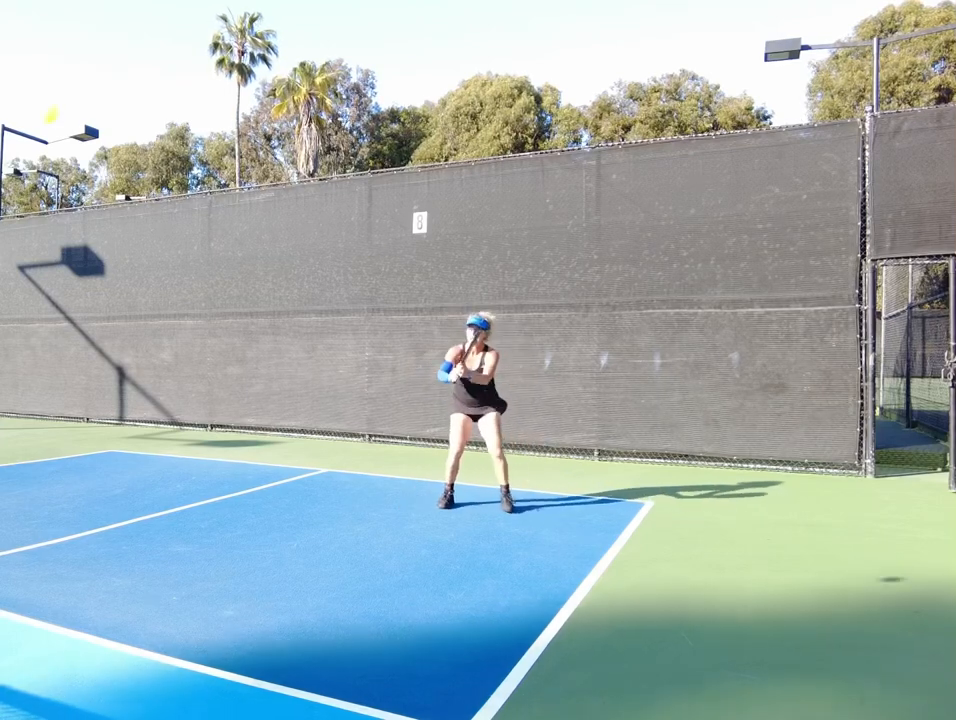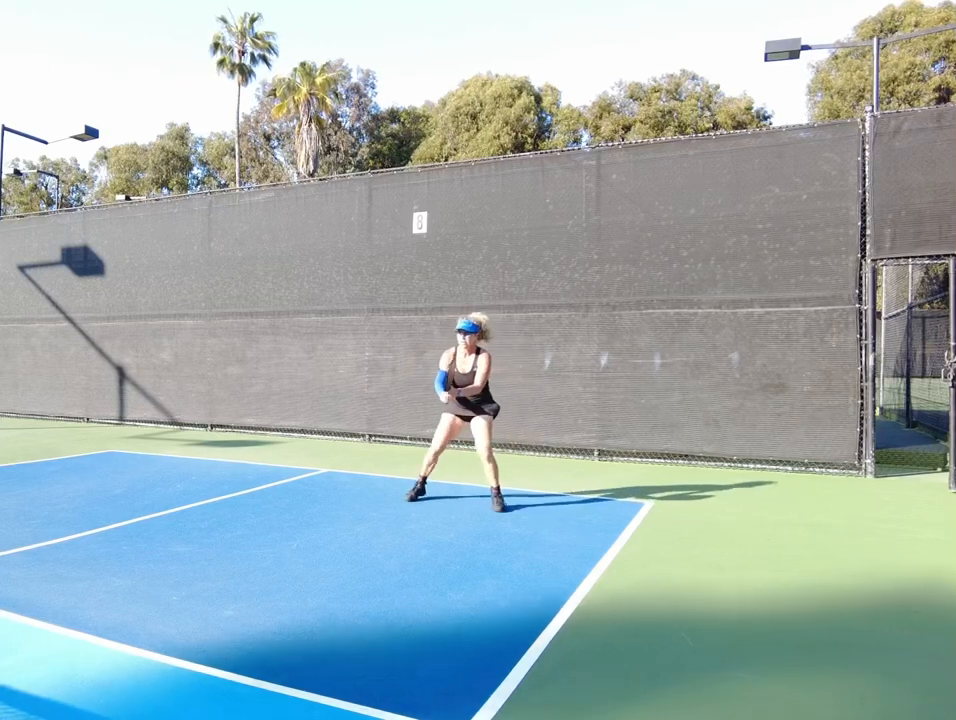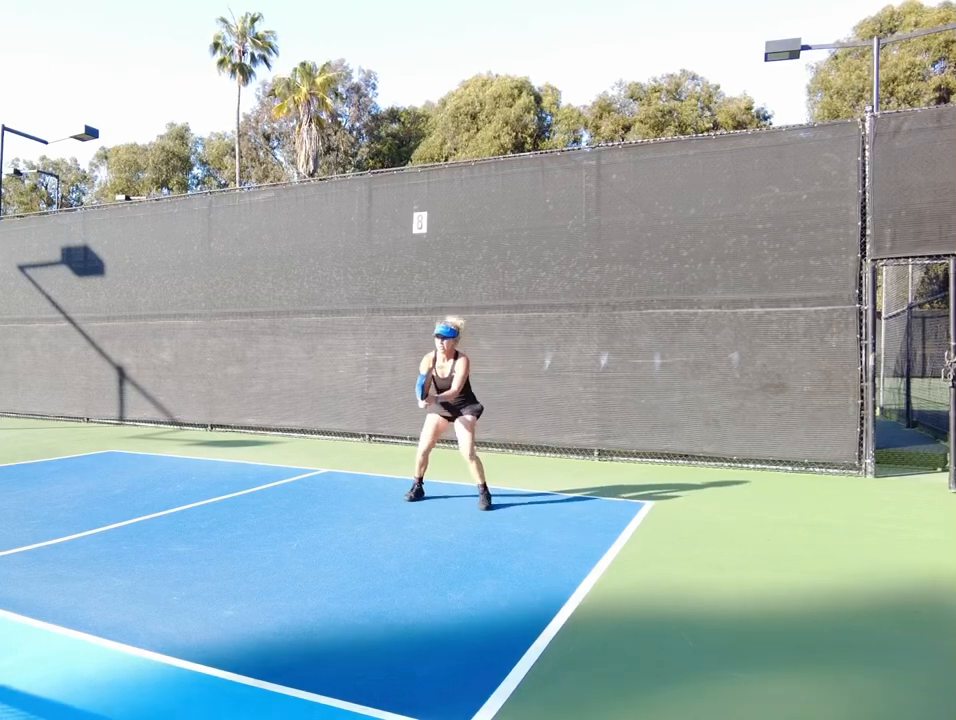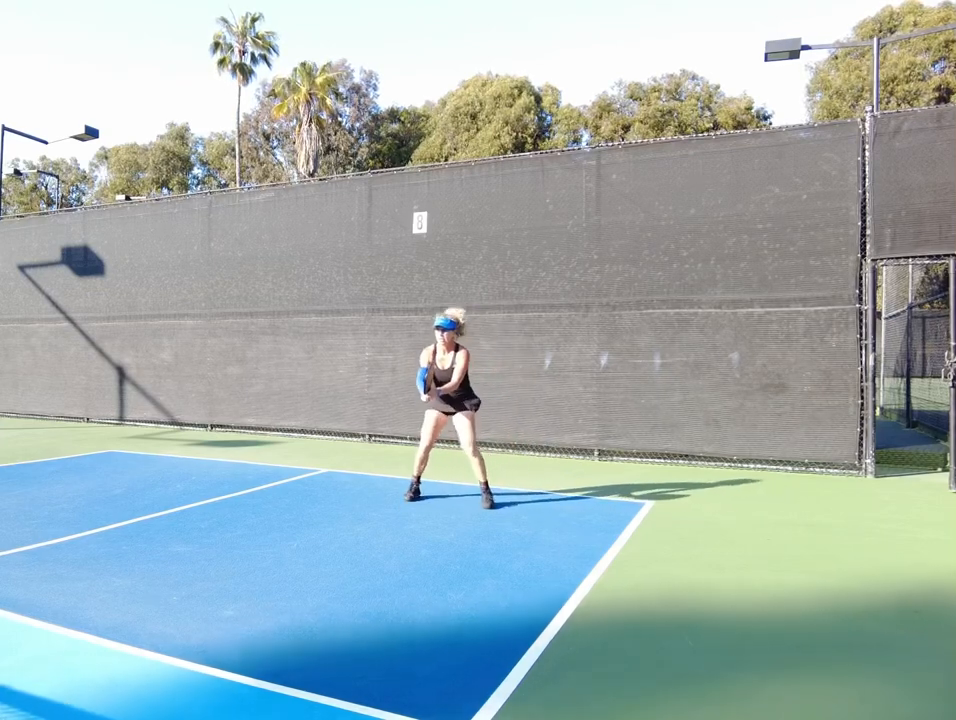
dt=0.4s
person 1, frame 1
left shoulder: (491, 354)
right shoulder: (455, 351)
left elbow: (486, 378)
right elbow: (441, 375)
left wrist: (467, 374)
right wrist: (451, 376)
left hip: (488, 406)
right hip: (462, 407)
left knee: (496, 450)
right knee: (455, 450)
left ankle: (505, 494)
right ankle: (448, 493)
person 1, frame 2
left shoulder: (484, 357)
right shoulder: (448, 355)
left elbow: (478, 387)
right elbow: (438, 382)
left wrist: (457, 392)
right wrist: (442, 394)
left hip: (480, 407)
right hip: (455, 407)
left knee: (485, 452)
right knee: (435, 448)
left ankle: (496, 494)
right ankle: (420, 485)
person 1, frame 3
left shoulder: (462, 361)
right shoulder: (429, 359)
left elbow: (455, 391)
right elbow: (421, 386)
left wrist: (435, 398)
right wrist: (422, 399)
left hip: (464, 408)
right hip: (440, 409)
left knee: (467, 452)
right knee: (422, 448)
left ankle: (483, 491)
right ankle: (417, 486)
person 1, frame 4
left shoulder: (462, 353)
right shoulder: (428, 352)
left elbow: (455, 383)
right elbow: (422, 379)
left wrist: (436, 392)
right wrist: (424, 392)
left hip: (462, 403)
right hip: (438, 403)
left knee: (470, 447)
right knee: (424, 445)
left ankle: (485, 491)
right ankle: (414, 486)
